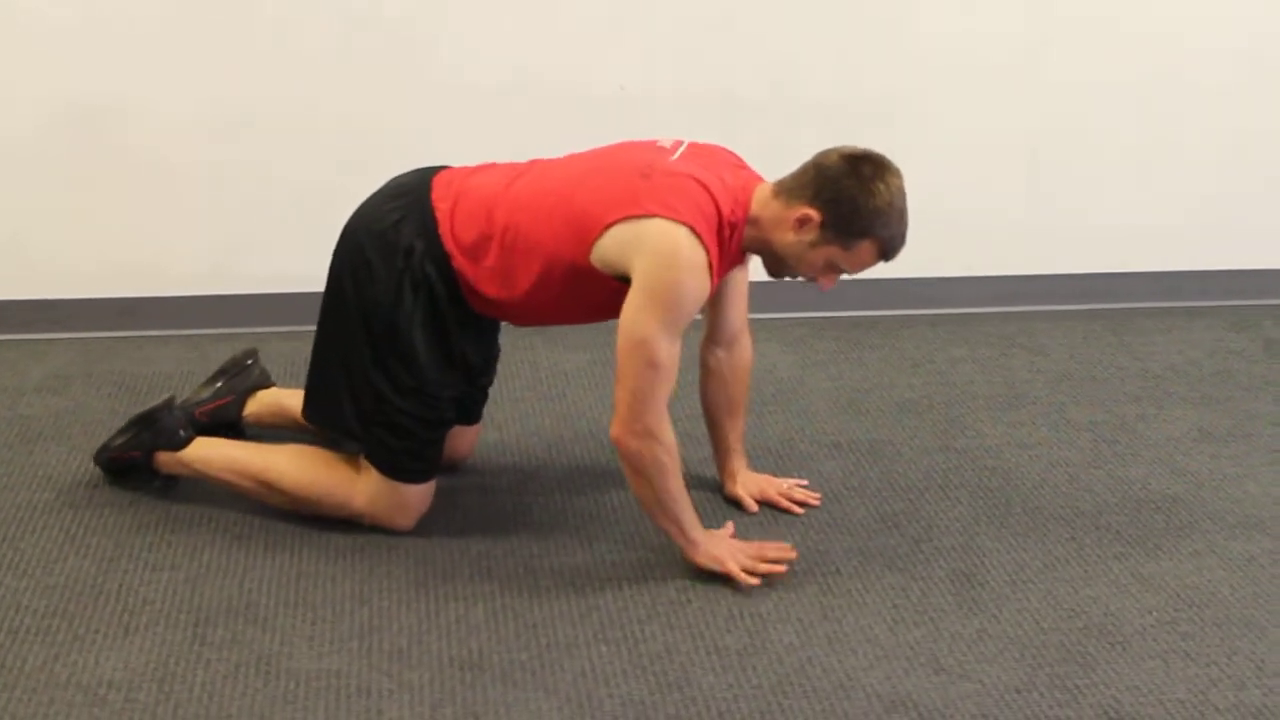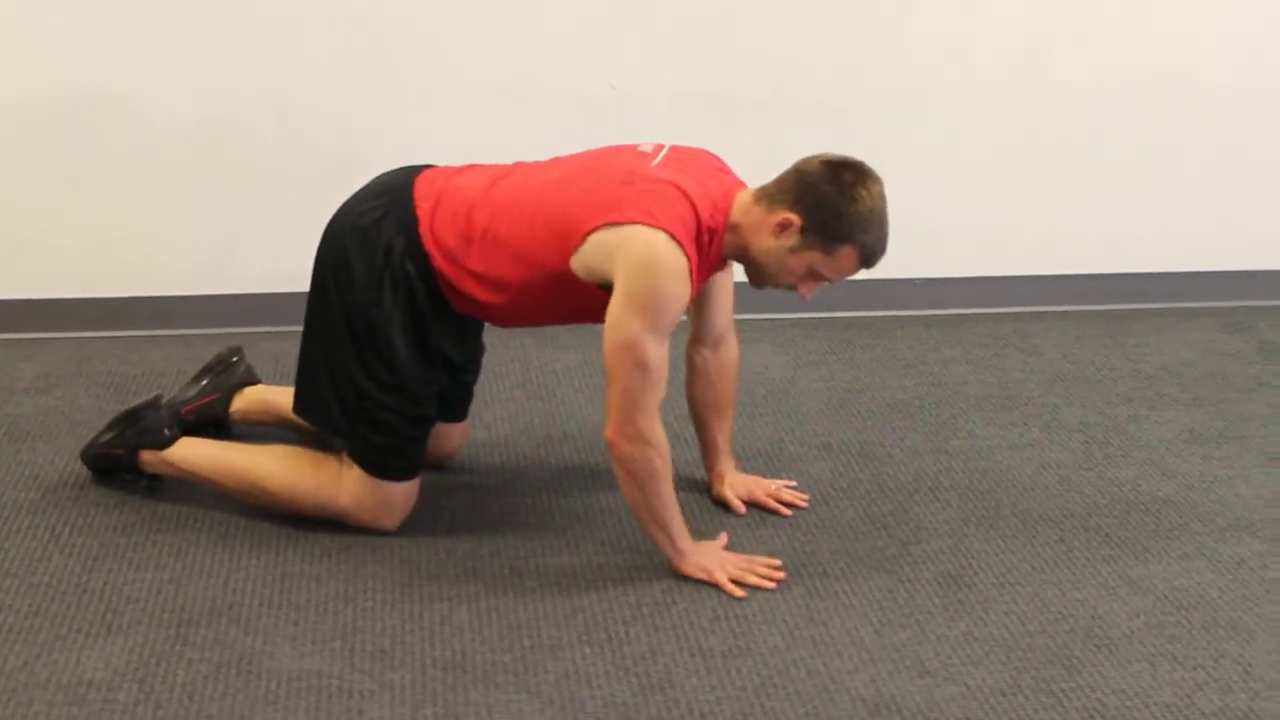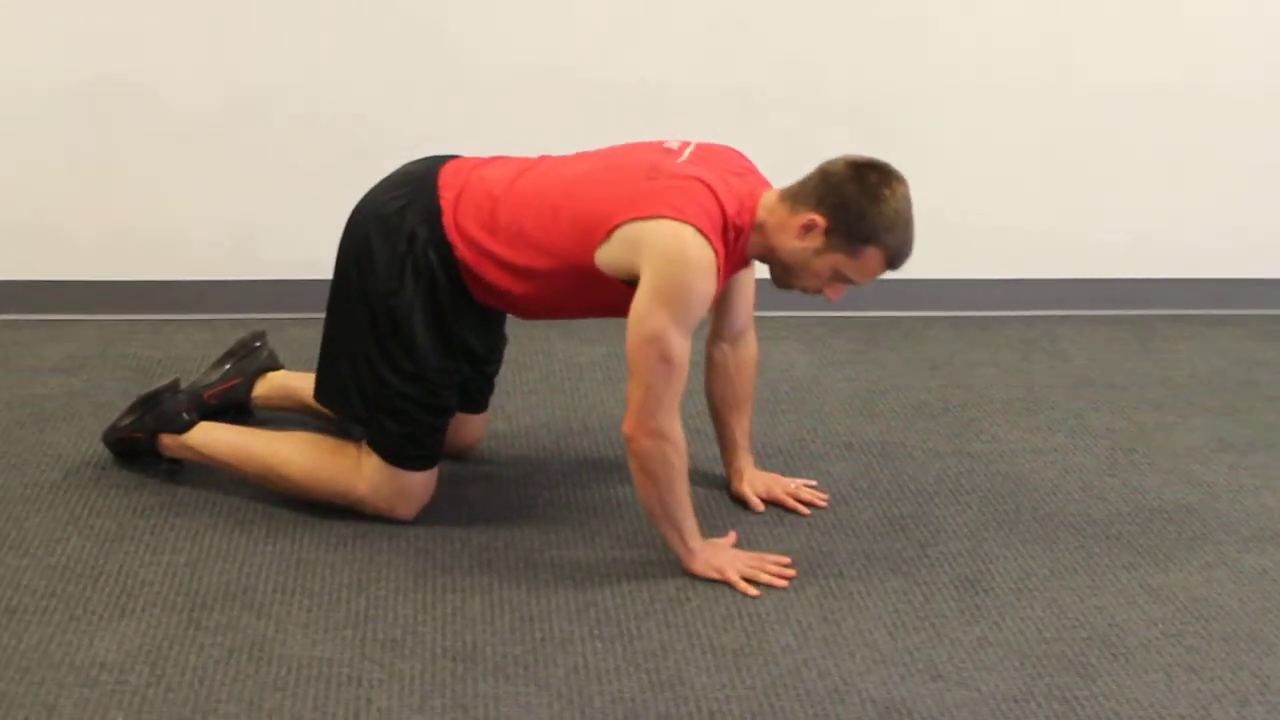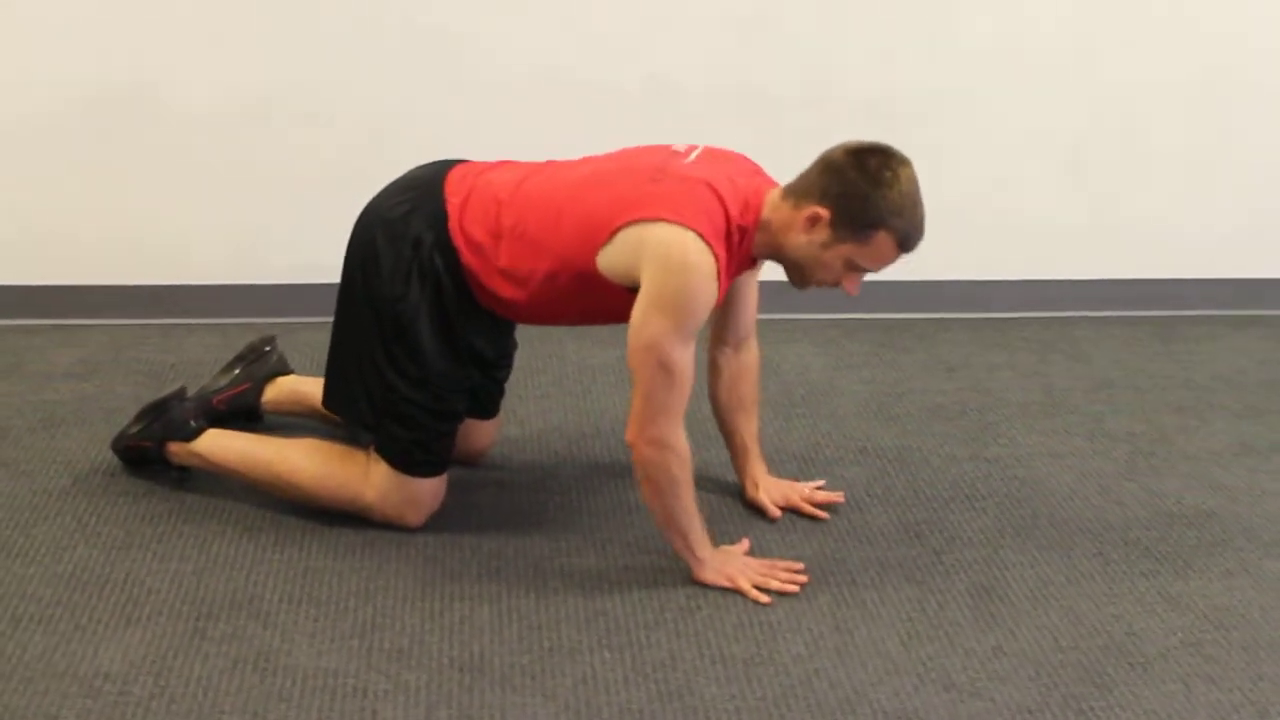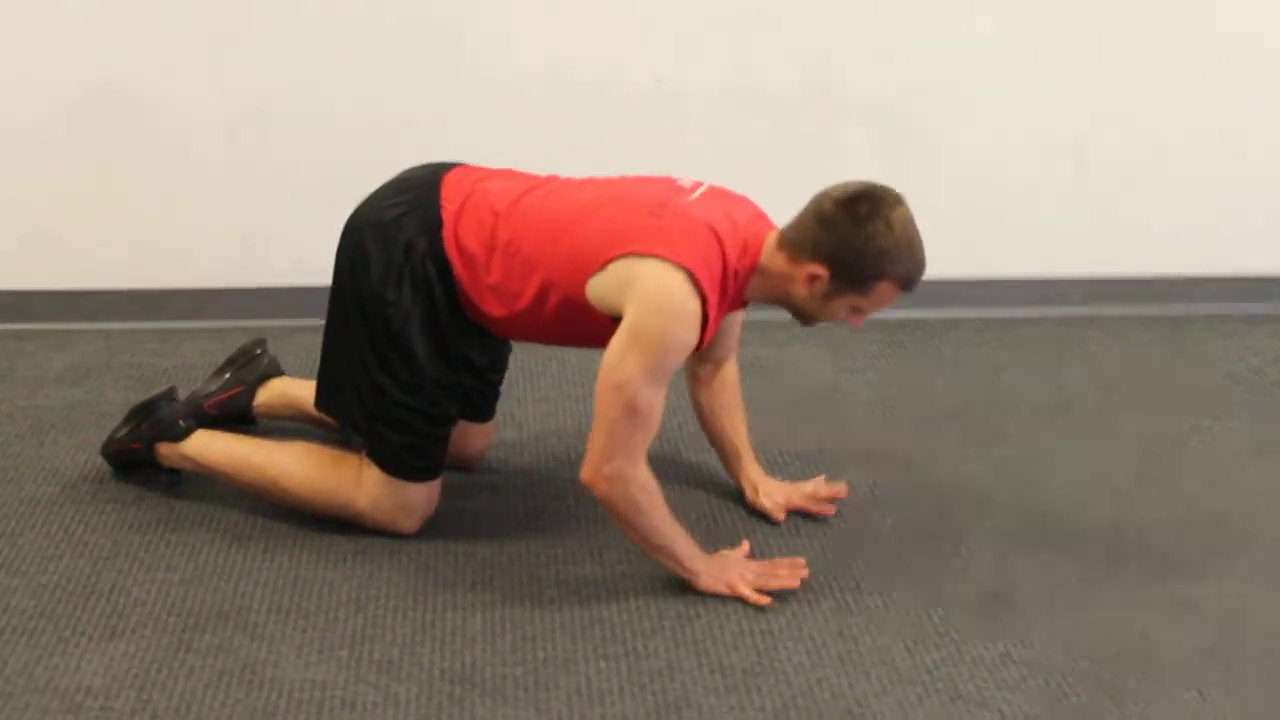
dt=0.3s
person 1, frame 1
left shoulder: (738, 194)
right shoulder: (680, 250)
left elbow: (727, 343)
right elbow: (636, 431)
left wrist: (734, 467)
right wrist: (697, 545)
left hip: (442, 224)
right hip: (405, 260)
left knee: (451, 446)
right knee: (393, 502)
left ankle: (253, 398)
right ankle: (176, 445)
person 1, frame 2
left shoulder: (722, 196)
right shoulder: (661, 254)
left elbow: (713, 343)
right elbow: (630, 435)
left wrist: (723, 469)
right wrist: (684, 553)
left hip: (428, 225)
right hip: (385, 258)
left knee: (439, 442)
right knee: (378, 500)
left ankle: (236, 396)
right ankle: (159, 444)
person 1, frame 3
left shoulder: (745, 194)
right shoulder: (687, 250)
left elbow: (732, 341)
right elbow: (648, 430)
left wrist: (741, 465)
right wrist: (693, 550)
left hip: (450, 209)
right hip: (409, 247)
left knee: (458, 432)
right knee: (396, 488)
left ankle: (259, 379)
right ankle: (179, 427)
person 1, frame 4
left shoulder: (752, 195)
right shoulder: (687, 254)
left elbow: (733, 345)
right elbow: (652, 438)
left wrist: (755, 473)
right wrist: (704, 559)
left hip: (460, 215)
right hip: (415, 252)
left knee: (468, 439)
right knee: (405, 496)
left ankle: (267, 383)
right ankle: (186, 435)
person 1, frame 5
left shoulder: (749, 235)
right shoulder: (674, 294)
left elbow: (711, 365)
right elbow: (608, 471)
left wrist: (753, 477)
right wrist: (700, 568)
left hip: (449, 213)
right hip: (406, 257)
left knee: (464, 444)
right knee: (398, 502)
left ankle: (260, 388)
right ankle: (178, 437)
